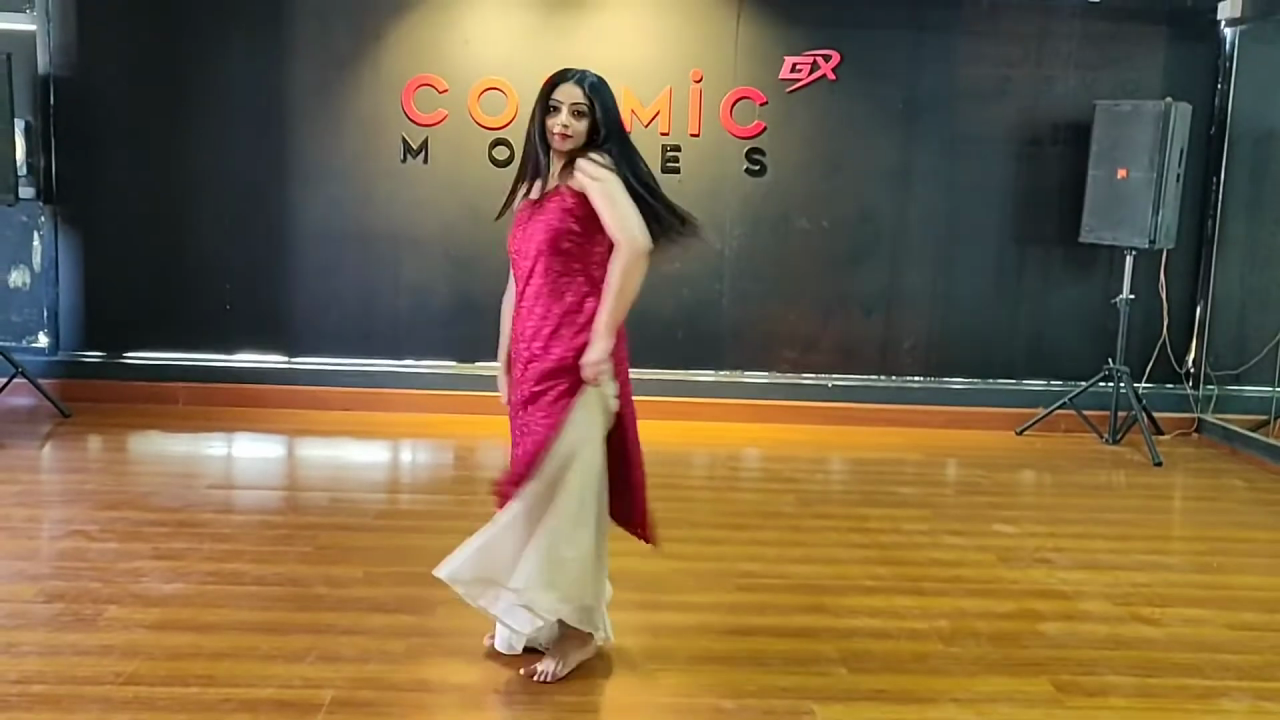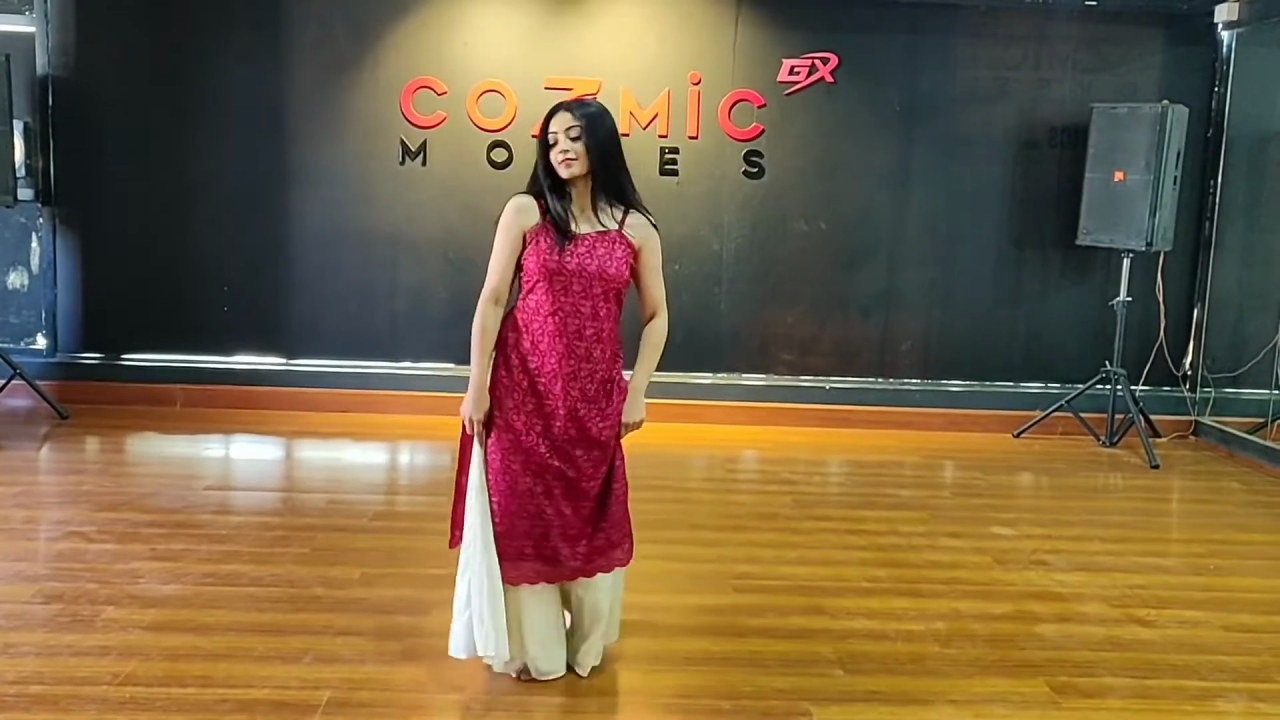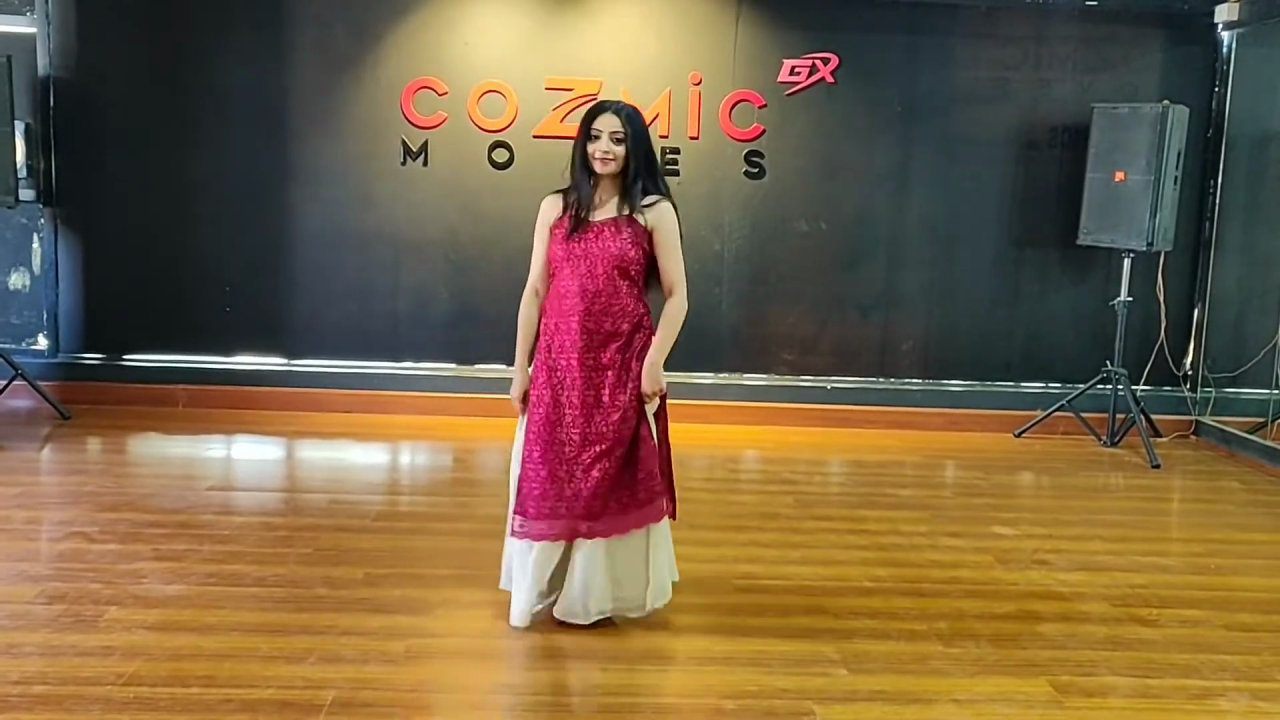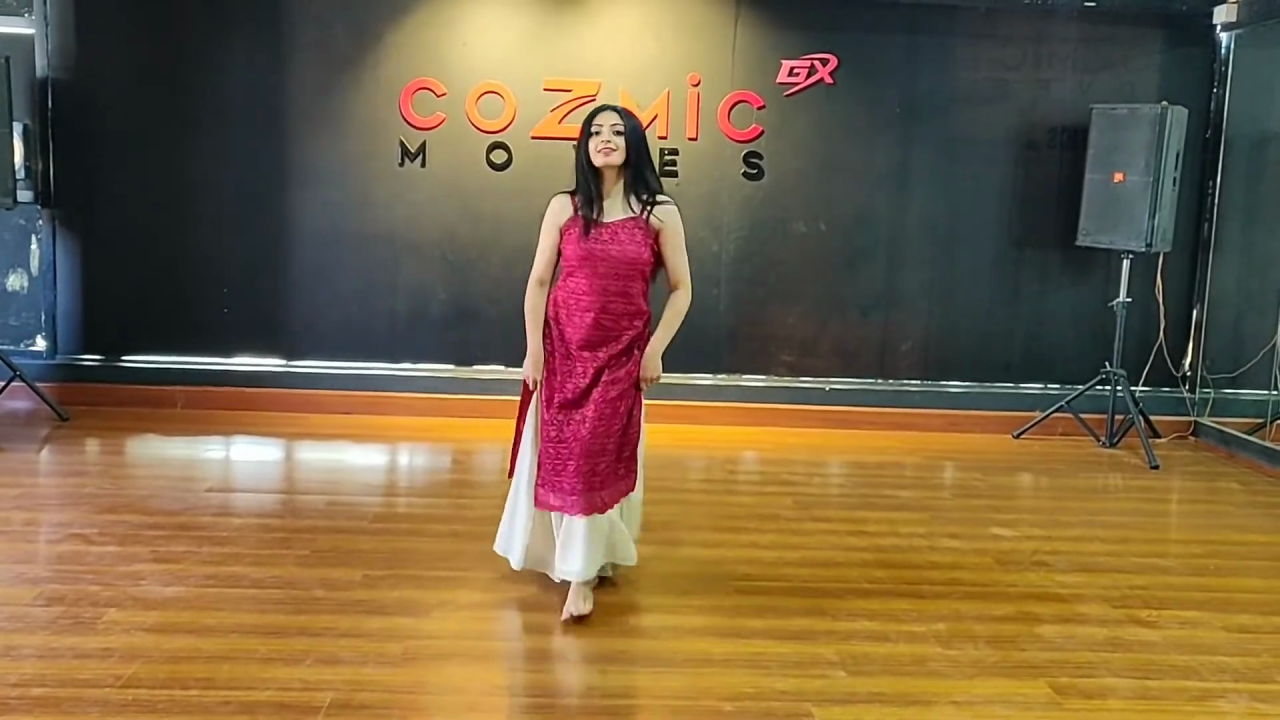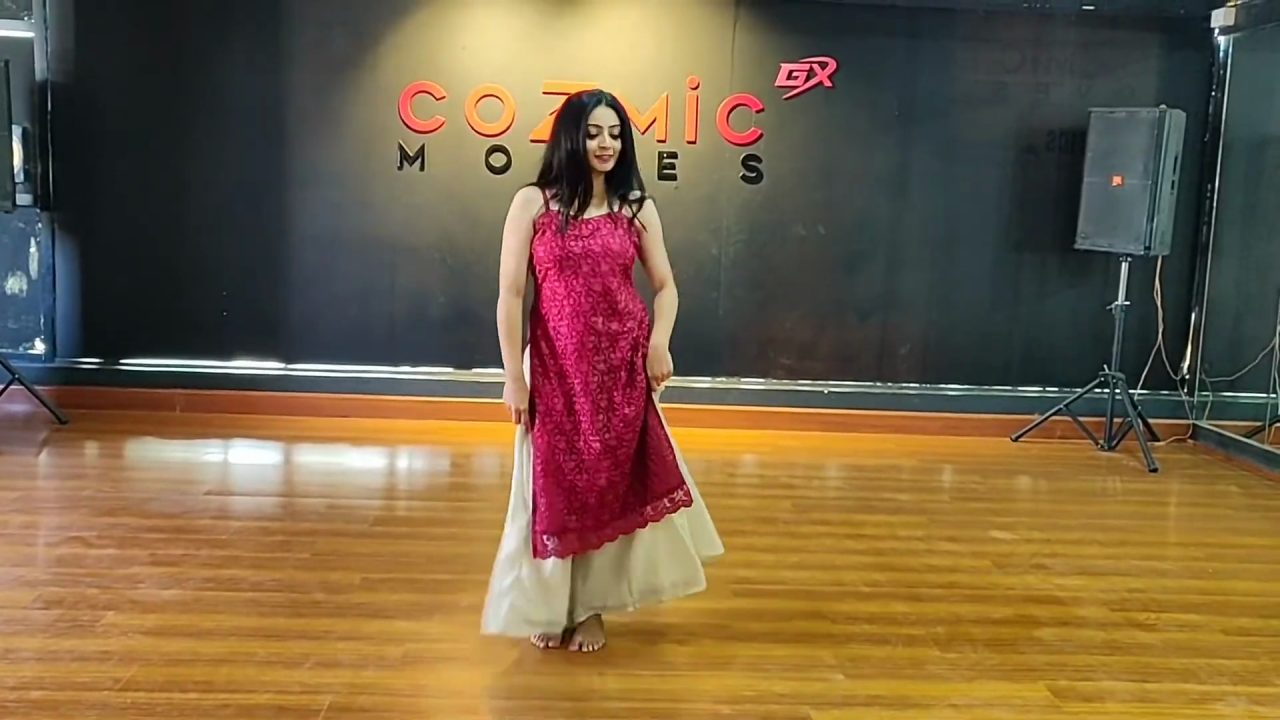
dt=1s
person 1, frame 1
left shoulder: (592, 170)
right shoulder: (523, 188)
left elbow: (636, 245)
left wrist: (604, 339)
right wrist: (506, 359)
left hip: (578, 360)
right hip: (536, 361)
left knee: (559, 489)
right knee: (538, 489)
left ankle: (577, 628)
right ankle: (534, 621)
person 1, frame 2
left shoulder: (637, 227)
right shoulder: (526, 211)
left elbow: (656, 316)
right elbow: (492, 300)
left wrist: (636, 392)
right wrist: (478, 386)
left hip: (594, 395)
right hip: (522, 387)
left knee: (591, 519)
right knee: (522, 518)
left ankle: (585, 638)
right ankle: (534, 643)
person 1, frame 3
left shoulder: (654, 211)
right shoulder: (555, 208)
left elbow: (676, 295)
right elbow: (535, 291)
left wrist: (654, 361)
right wrist: (521, 367)
left hip: (621, 364)
right hip: (559, 363)
left knee: (614, 479)
right knee: (548, 477)
left ankle: (590, 592)
right ankle: (542, 584)
person 1, frame 4
left shoulder: (659, 212)
right shoulder: (564, 207)
left elbow: (682, 288)
right elbow: (539, 282)
left wrist: (655, 350)
right wrist: (534, 350)
left hip: (621, 355)
right hip: (564, 351)
left knee: (599, 460)
right knee: (559, 457)
left ankle: (582, 576)
right ankle: (577, 559)
person 1, frame 5
left shoulder: (637, 208)
right shoulder: (533, 202)
left elbow: (664, 287)
right elbow: (511, 293)
left wrist: (658, 341)
right wrist: (514, 374)
left hip: (622, 368)
right hip: (557, 367)
left knee: (611, 486)
right knee: (554, 489)
left ankle: (590, 606)
right ankle: (545, 606)
